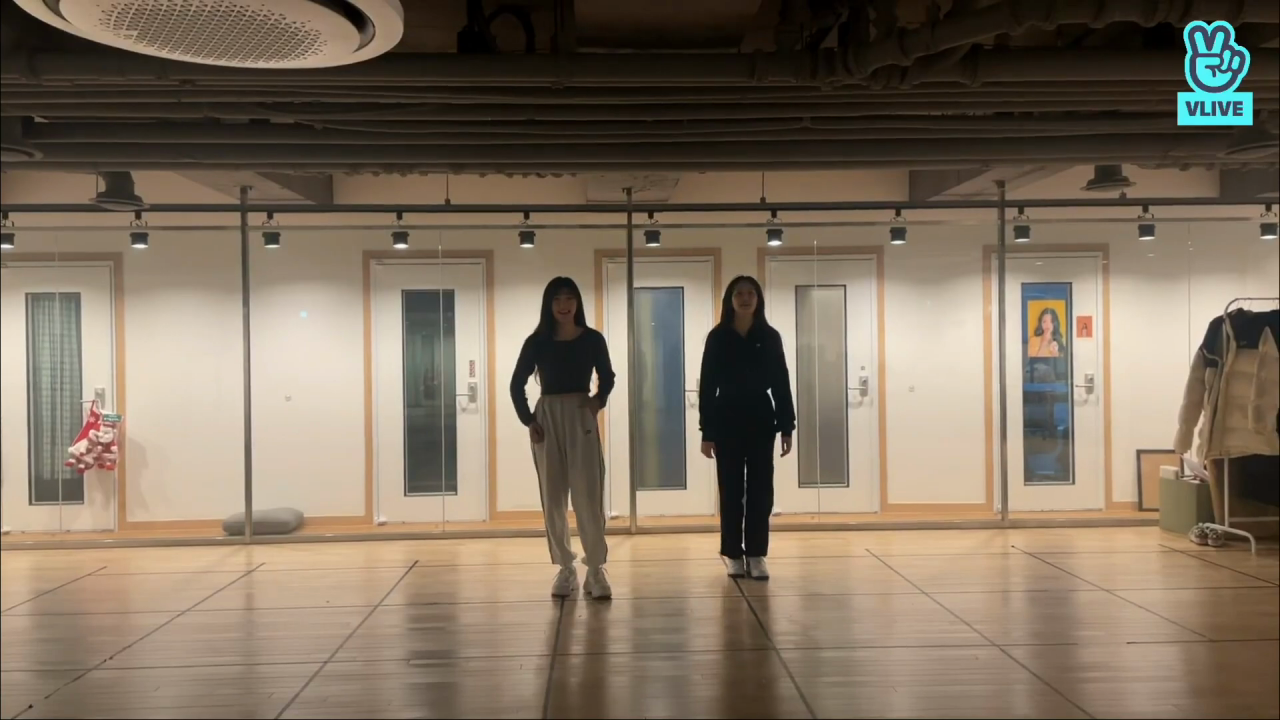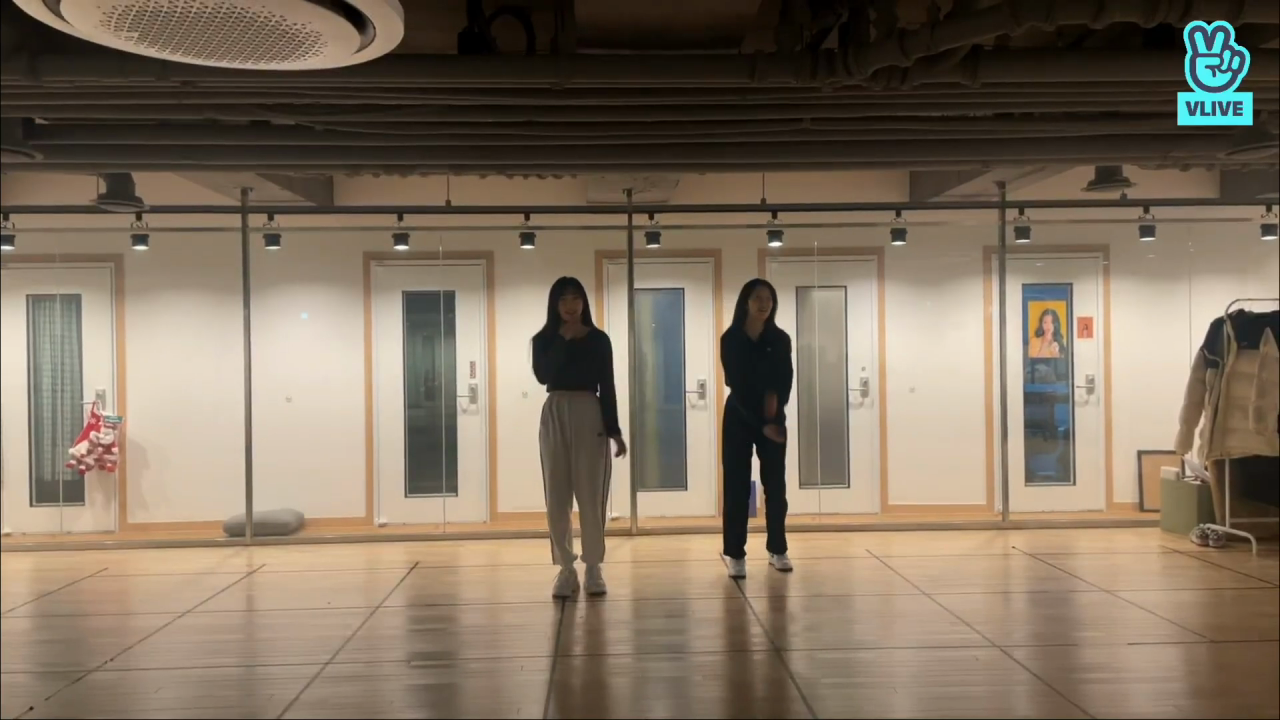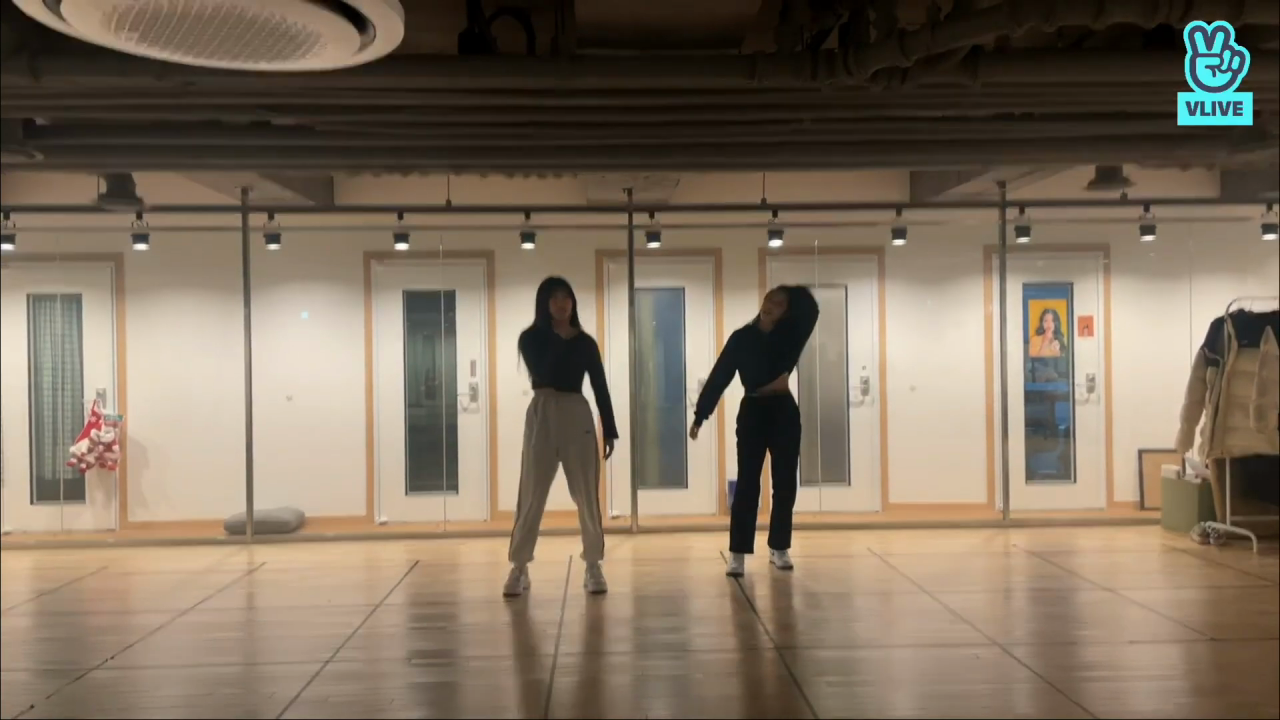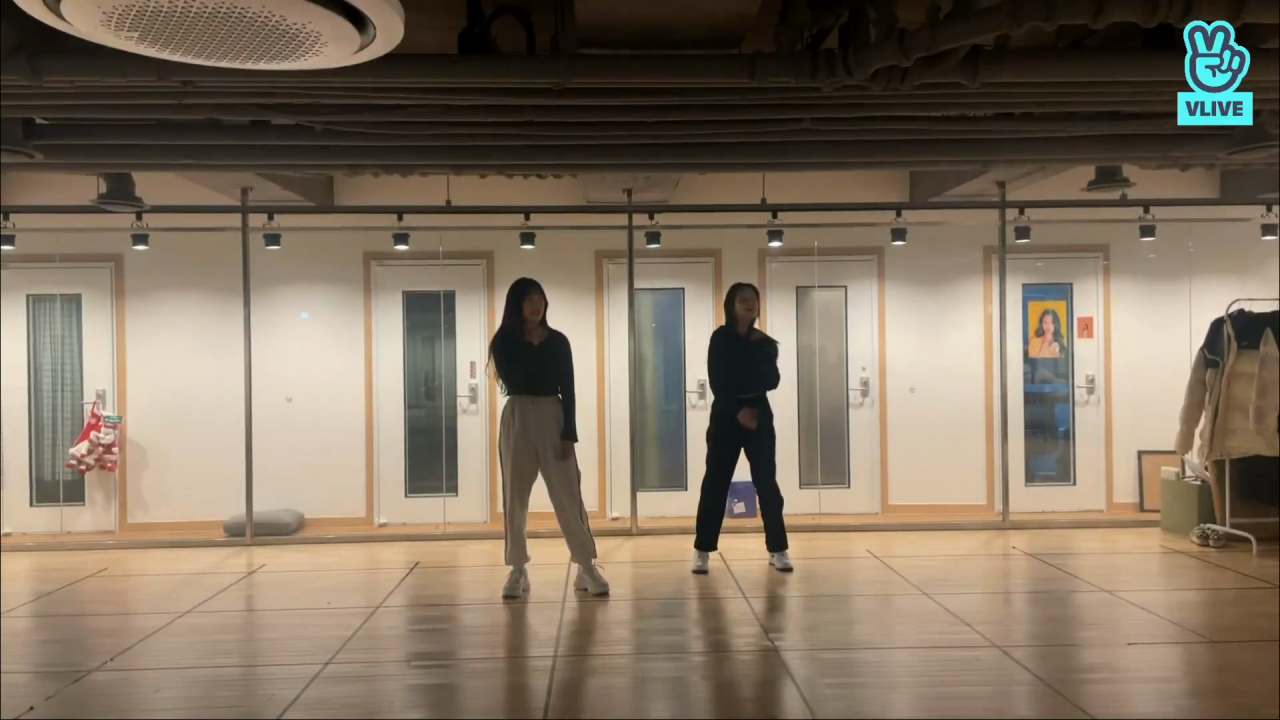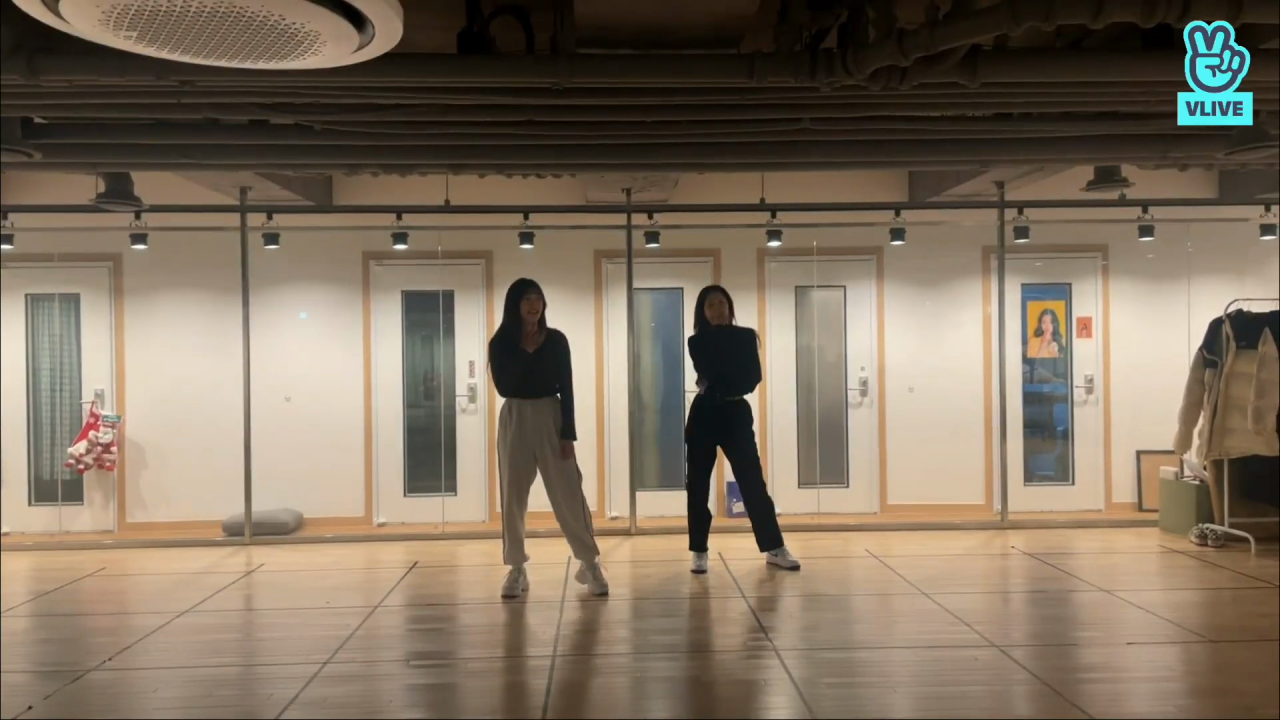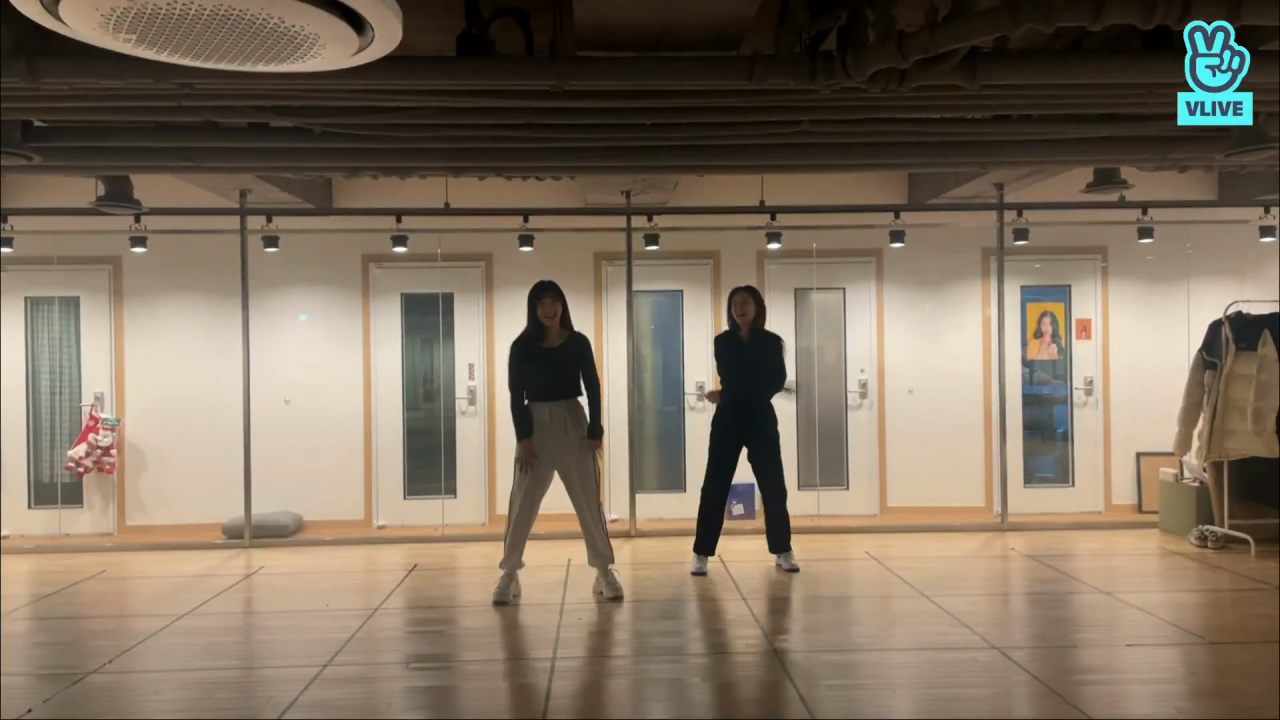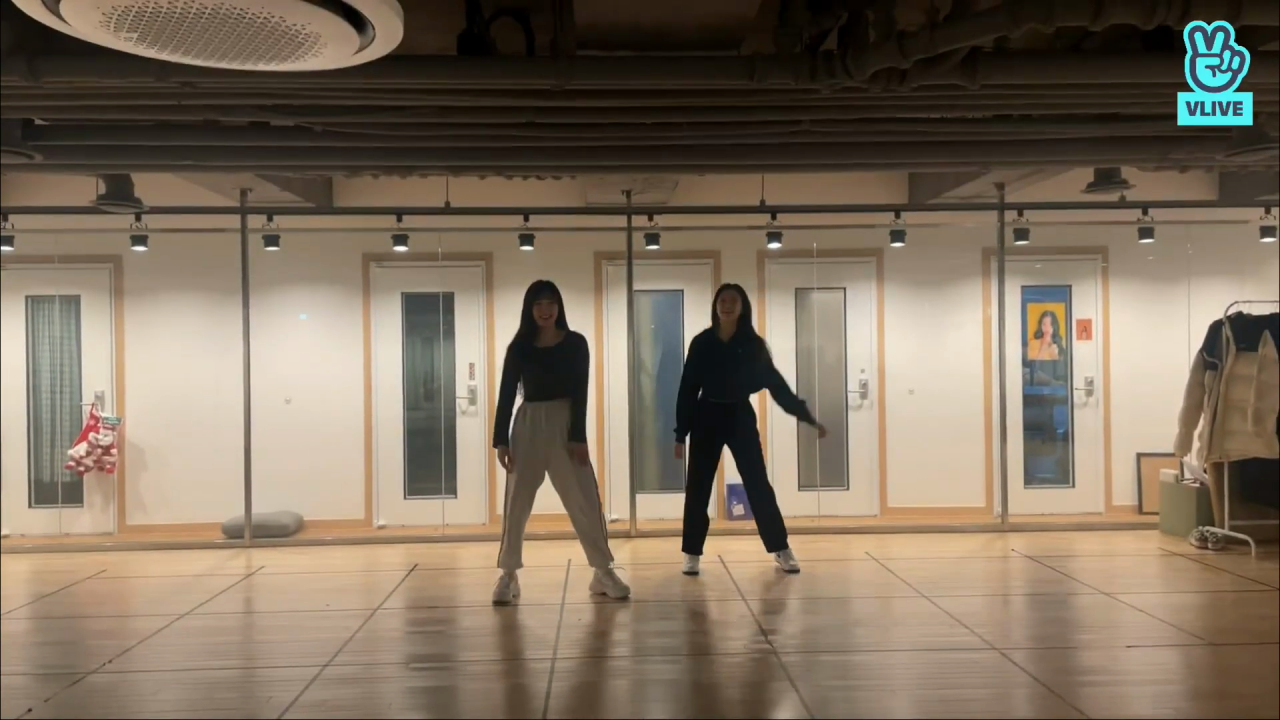
dt=0.7s
person 1, frame 1
left shoulder: (592, 339)
right shoulder: (537, 342)
left elbow: (607, 376)
right elbow: (517, 384)
left wrist: (600, 397)
right wrist: (528, 420)
left hip: (581, 416)
right hip: (547, 416)
left knee: (587, 493)
right knee: (553, 497)
left ankle: (595, 570)
right ankle: (565, 568)
person 1, frame 2
left shoulder: (599, 339)
right shoulder: (545, 339)
left elbow: (607, 386)
right elbow: (542, 375)
left wrist: (614, 429)
right wrist: (563, 339)
left hip: (590, 414)
right hip: (555, 415)
left knee: (592, 495)
right knee: (557, 496)
left ankle: (593, 567)
right ankle: (565, 568)
person 1, frame 3
left shoulder: (585, 341)
right shoulder: (532, 338)
left elbow: (600, 386)
right elbow: (540, 371)
left wrist: (609, 432)
right wrist: (559, 339)
left hip: (577, 414)
right hip: (541, 414)
left knee: (586, 494)
right knee: (531, 494)
left ankle: (593, 566)
right ankle: (519, 568)
person 1, frame 4
left shoulder: (557, 341)
right shoulder: (504, 342)
left elbow: (568, 389)
right elbow: (512, 381)
left wrist: (569, 434)
right wrist: (531, 346)
left hip: (552, 417)
right hip: (517, 418)
left knee: (568, 495)
right knee: (515, 497)
left ankle: (586, 567)
right ankle: (518, 570)
person 1, frame 5
left shoulder: (556, 340)
right shoulder: (502, 343)
left elbow: (566, 389)
right elbow: (503, 386)
left wrist: (568, 433)
right wrist: (525, 352)
left hip: (550, 418)
right hip: (514, 421)
left knee: (568, 493)
right knee: (512, 497)
left ankle: (589, 564)
right ankle: (517, 570)
person 1, frame 6
left shoulder: (578, 343)
right shoulder: (522, 346)
left elbow: (593, 389)
right elbow: (516, 395)
left wrist: (595, 431)
right wrist: (523, 438)
left hip: (572, 422)
right hip: (535, 424)
left knee: (588, 499)
right knee: (523, 502)
left ankle: (604, 571)
right ankle: (509, 575)
person 1, frame 7
left shoulder: (575, 343)
right shoulder: (519, 347)
left elbow: (581, 392)
right elbow: (507, 392)
left wrist: (579, 435)
right wrist: (501, 439)
left hip: (564, 423)
right hip: (528, 424)
left knee: (584, 499)
right knee: (517, 501)
left ankle: (603, 571)
right ankle: (508, 574)
person 2, frame 1
left shoulder: (769, 337)
right shoulder: (718, 337)
left elbow: (781, 382)
right elbow: (708, 385)
left wrist: (786, 426)
right wrist: (707, 431)
left hip: (761, 414)
right hip: (727, 416)
left knee: (760, 488)
right knee: (731, 488)
left ankle: (756, 555)
right ankle: (733, 554)
person 2, frame 2
left shoulder: (780, 339)
right shoulder: (731, 339)
left elbow: (786, 380)
right elbow: (736, 385)
left wrist: (777, 398)
right wrist: (760, 423)
left hip: (772, 414)
right hip: (739, 415)
left knee: (775, 486)
right knee: (736, 488)
left ankle: (778, 550)
right ankle: (735, 554)
person 2, frame 3
left shoulder: (789, 334)
right shoulder: (742, 337)
left elbow: (810, 308)
right elbow: (719, 376)
left wrist: (791, 301)
right wrist: (700, 415)
left hip: (783, 410)
right hip: (753, 410)
left knee: (785, 482)
right knee: (748, 483)
left ankle: (779, 548)
right ankle: (738, 553)
person 2, frame 4
left shoulder: (765, 343)
right shoulder: (721, 338)
left elbow: (771, 381)
right elbow: (717, 382)
left wrist: (761, 350)
right wrist: (736, 411)
left hip: (758, 412)
right hip: (725, 414)
left knee: (766, 483)
right knee: (715, 482)
left ankle: (777, 550)
right ankle: (702, 551)
person 2, frame 5
left shoulder: (745, 337)
right shoulder: (697, 341)
left elbow: (753, 377)
right elbow: (708, 373)
left wrist: (714, 386)
right wrist: (717, 331)
left hip: (736, 413)
right hip: (704, 414)
left knee: (753, 481)
right knee: (698, 484)
left ankle: (775, 548)
right ankle: (699, 552)
person 2, frame 6
left shoulder: (772, 342)
right shoulder: (723, 342)
left elbow: (775, 382)
right elbow: (732, 380)
left wrist: (729, 394)
left hip: (761, 417)
right hip: (729, 418)
left knee: (774, 487)
right knee: (715, 487)
left ankle: (783, 552)
right ankle: (702, 554)
person 2, frame 7
left shoulder: (753, 344)
right shoulder: (701, 343)
left elbow: (775, 383)
right elbow: (687, 389)
left wrist: (807, 417)
right wrist: (681, 433)
left hip: (740, 416)
right hip: (706, 418)
left knee: (758, 485)
right knee: (697, 488)
left ankle: (782, 551)
right ankle: (692, 554)
